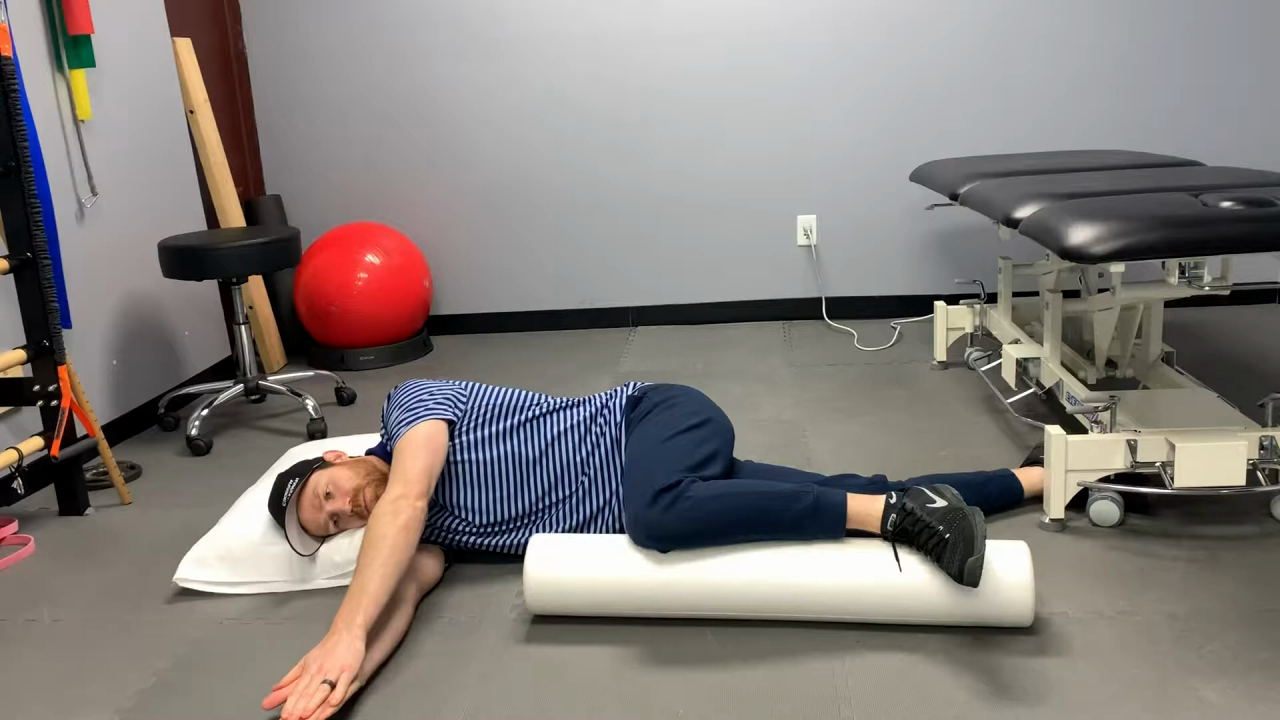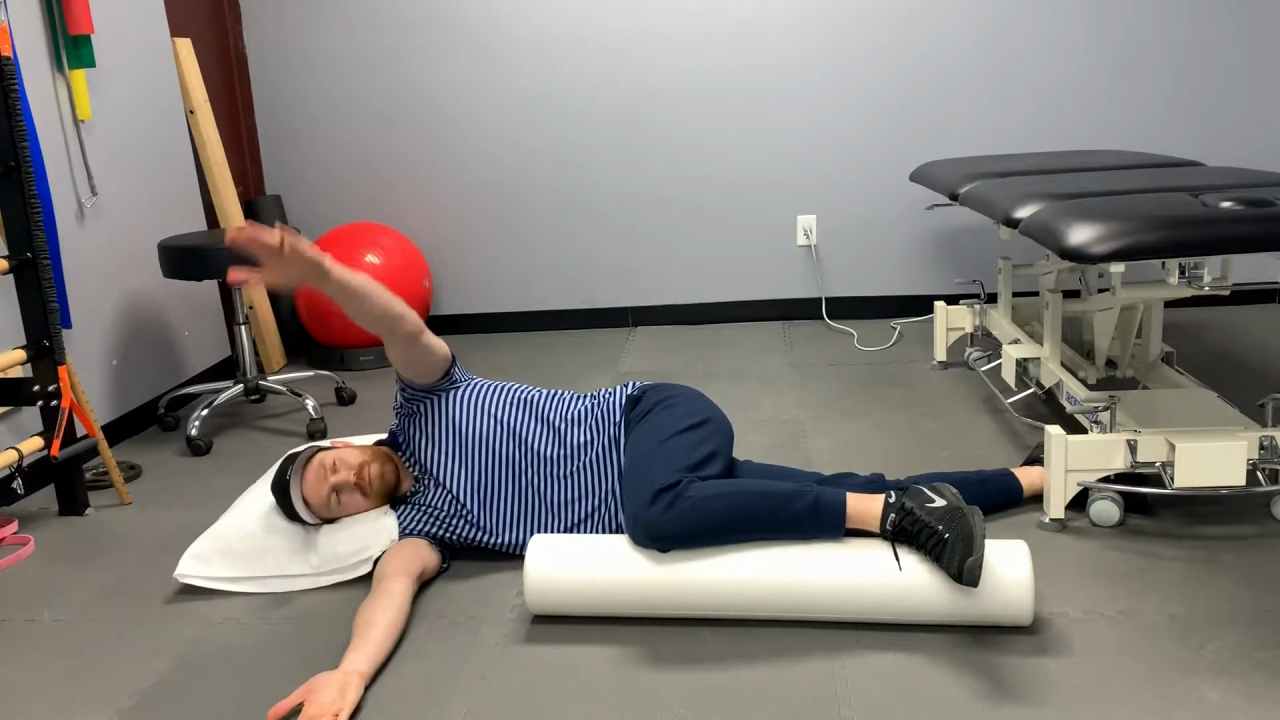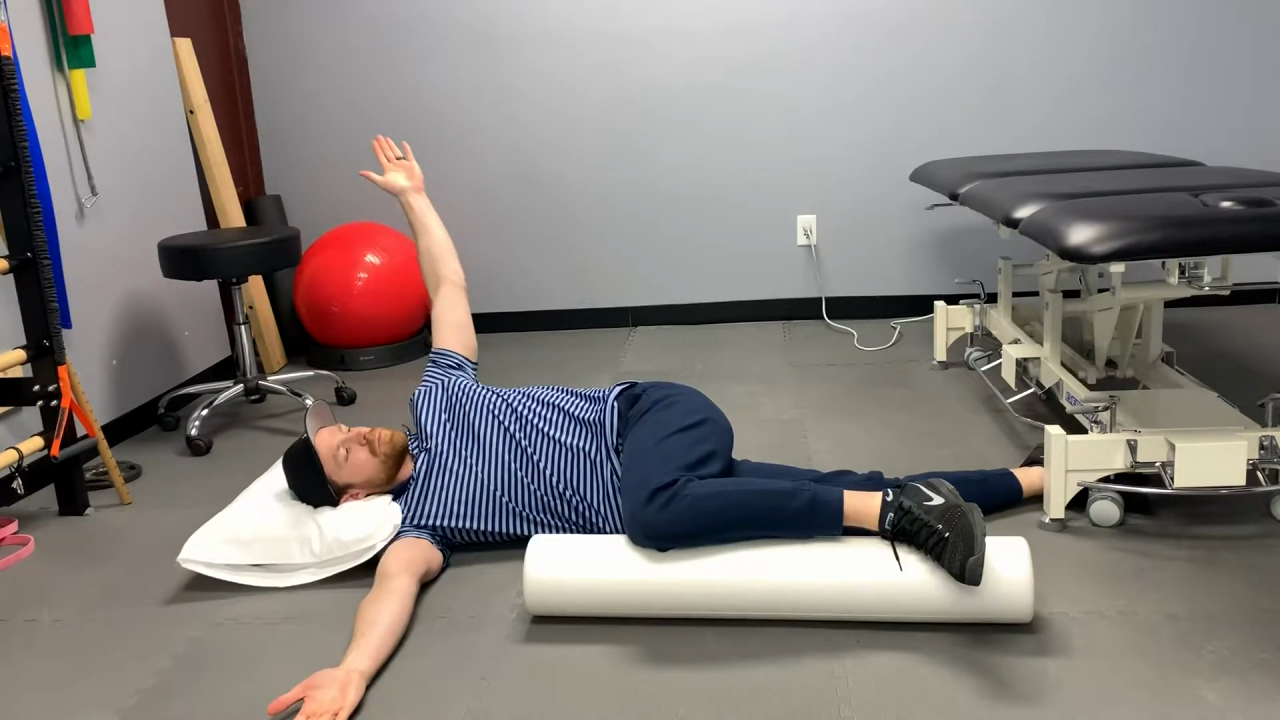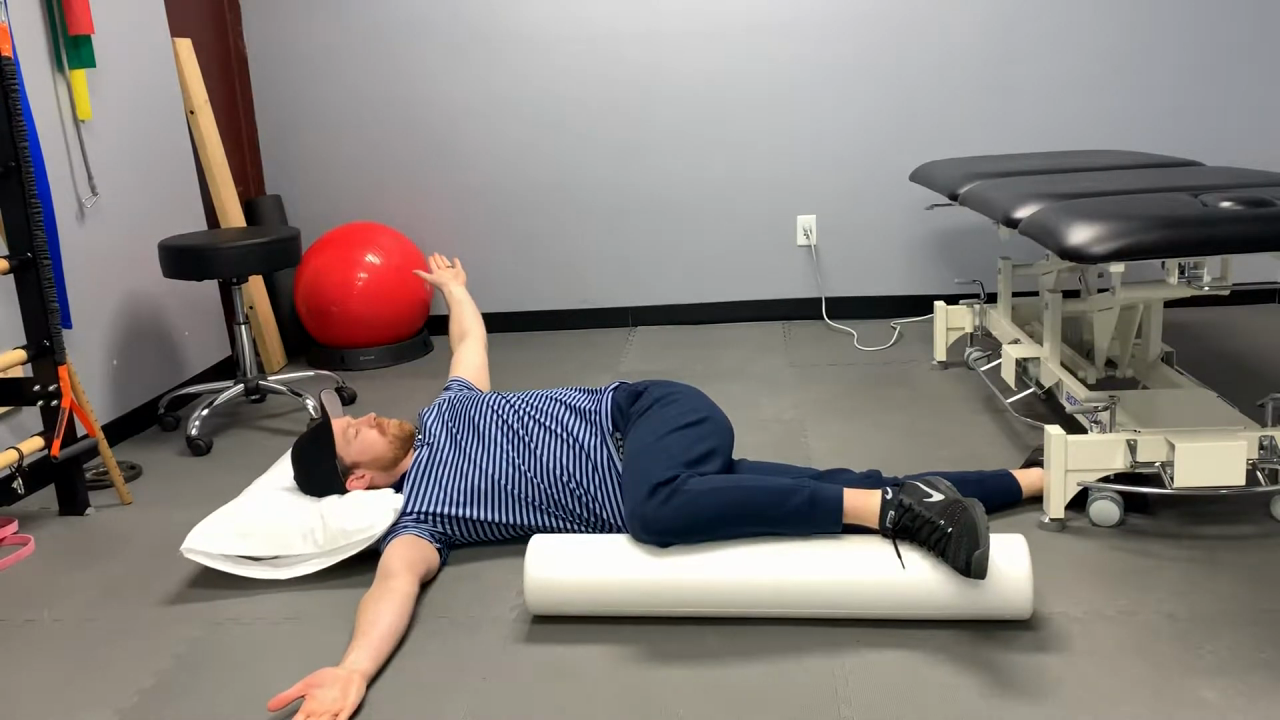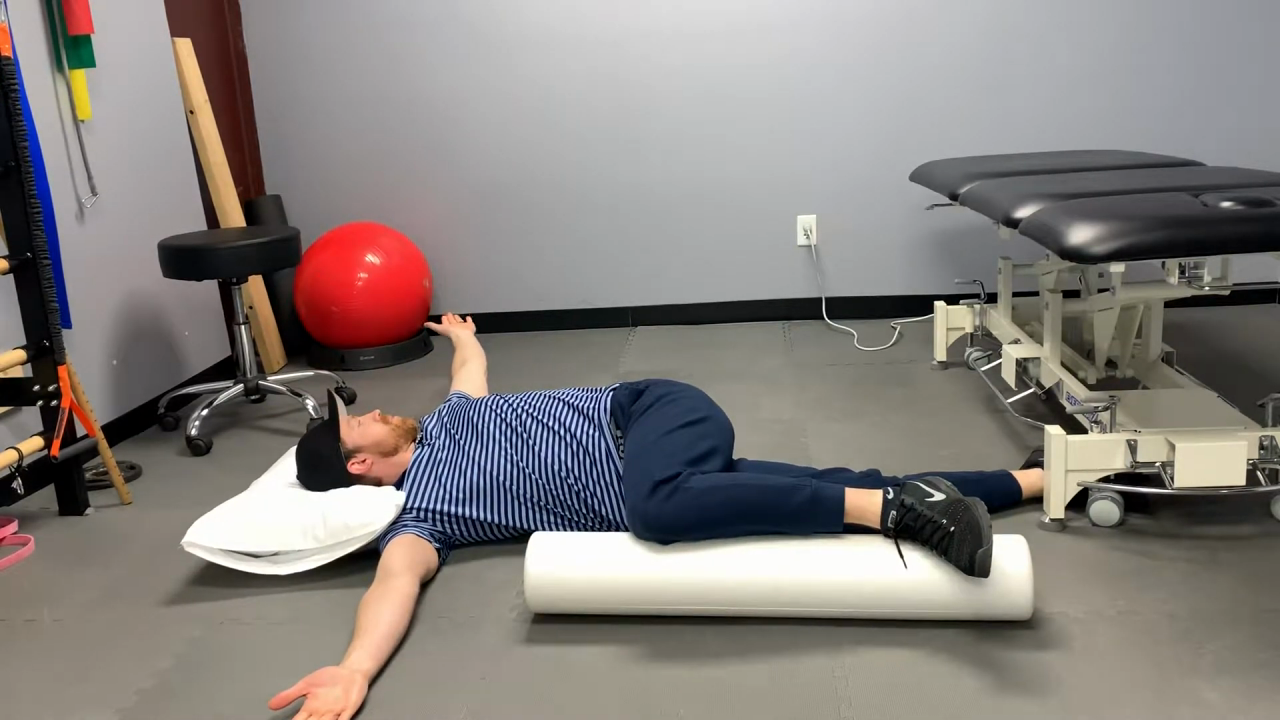
dt=1s
person 1, frame 1
left shoulder: (410, 403)
right shoulder: (432, 532)
left elbow: (405, 498)
right elbow: (404, 589)
left wrist: (343, 632)
left hip: (656, 419)
right hip: (658, 501)
left knee: (660, 512)
right knee: (850, 501)
left ankle: (897, 509)
right ankle: (1039, 475)
person 1, frame 2
left shoulder: (425, 402)
right shoulder: (422, 518)
left elbow: (401, 325)
right elbow: (393, 587)
left wrist: (313, 271)
left hip: (652, 417)
right hip: (650, 512)
left knee: (663, 510)
right knee: (844, 495)
left ankle: (896, 509)
right ankle: (1040, 479)
person 1, frame 3
left shoulder: (436, 397)
right shoulder: (419, 518)
left elbow: (450, 289)
right elbow: (396, 583)
left wrist: (411, 196)
left hip: (654, 414)
right hip: (646, 503)
left knee: (656, 510)
right knee: (839, 498)
left ankle: (896, 507)
right ankle: (1041, 477)
person 1, frame 4
left shoulder: (445, 411)
right shoulder: (418, 516)
left elbow: (472, 338)
right elbow: (397, 580)
left hip: (652, 412)
right hip: (637, 498)
left knee: (657, 505)
left ankle: (896, 504)
person 1, frame 5
left shoulder: (446, 417)
right shoulder: (418, 516)
left elbow: (474, 362)
right elbow: (396, 580)
left hip: (652, 410)
right hip: (645, 493)
left knee: (658, 503)
right knee: (837, 493)
left ankle: (896, 504)
right ankle: (1035, 479)
